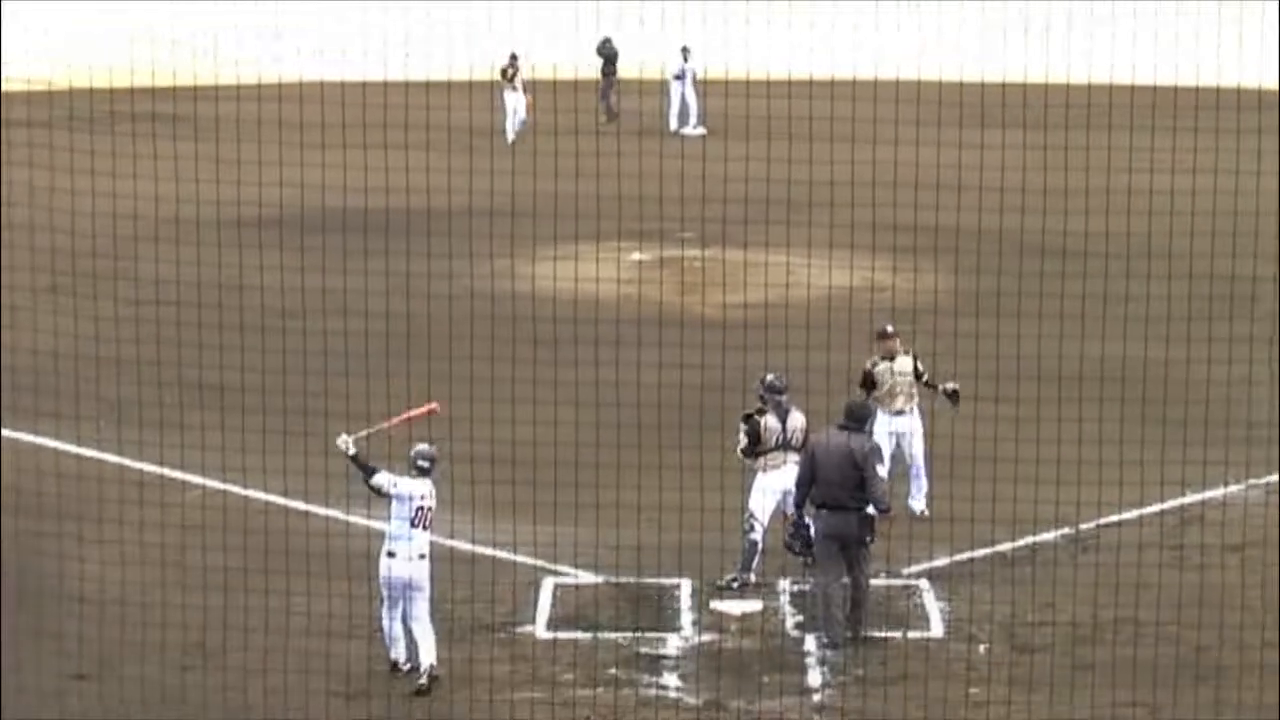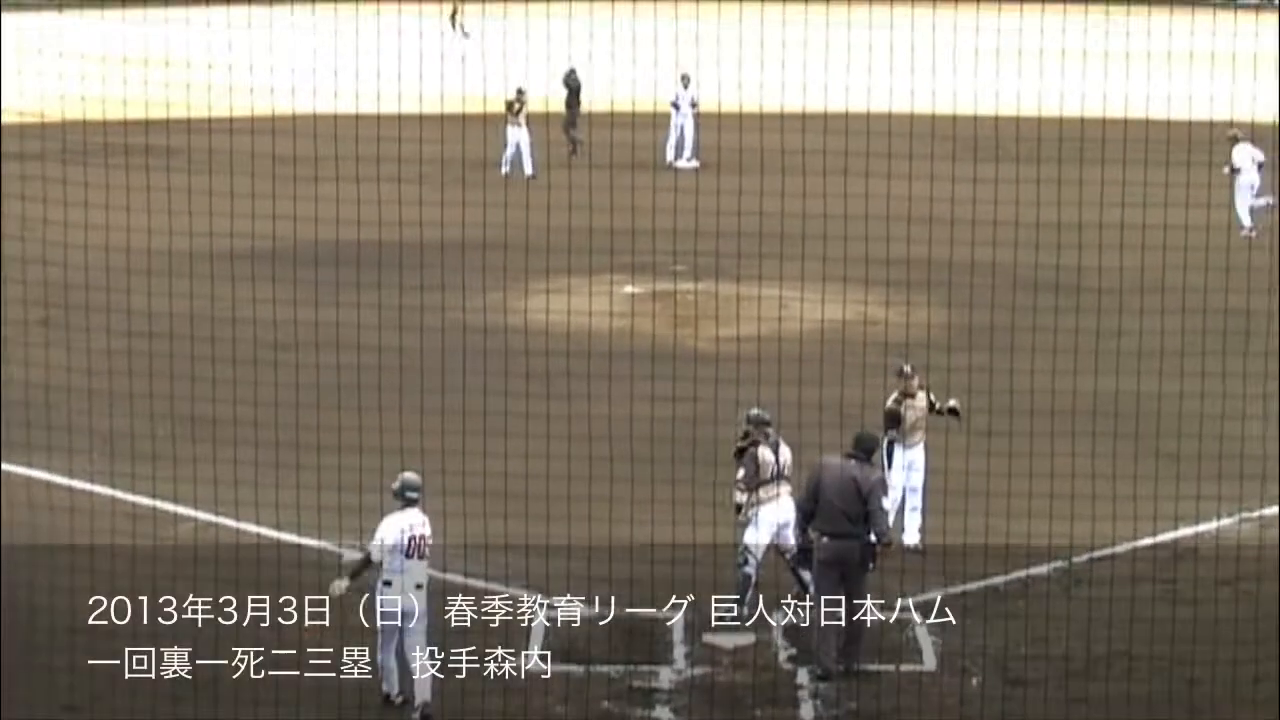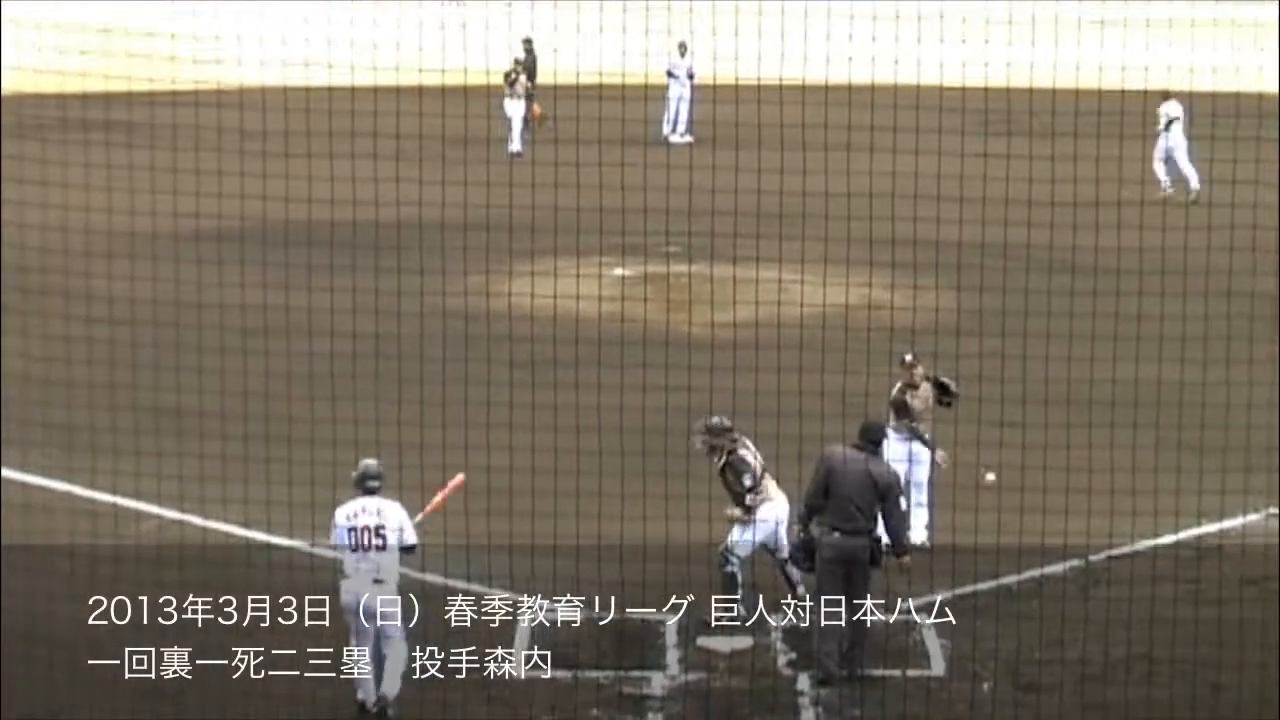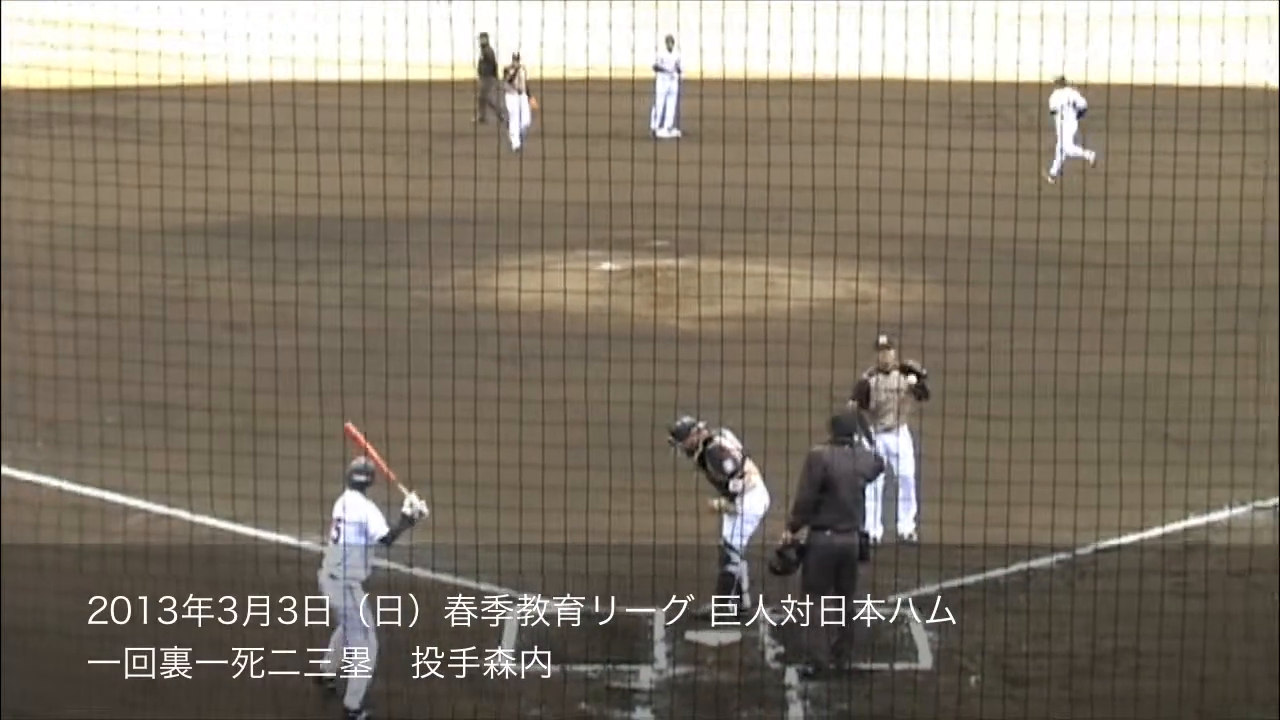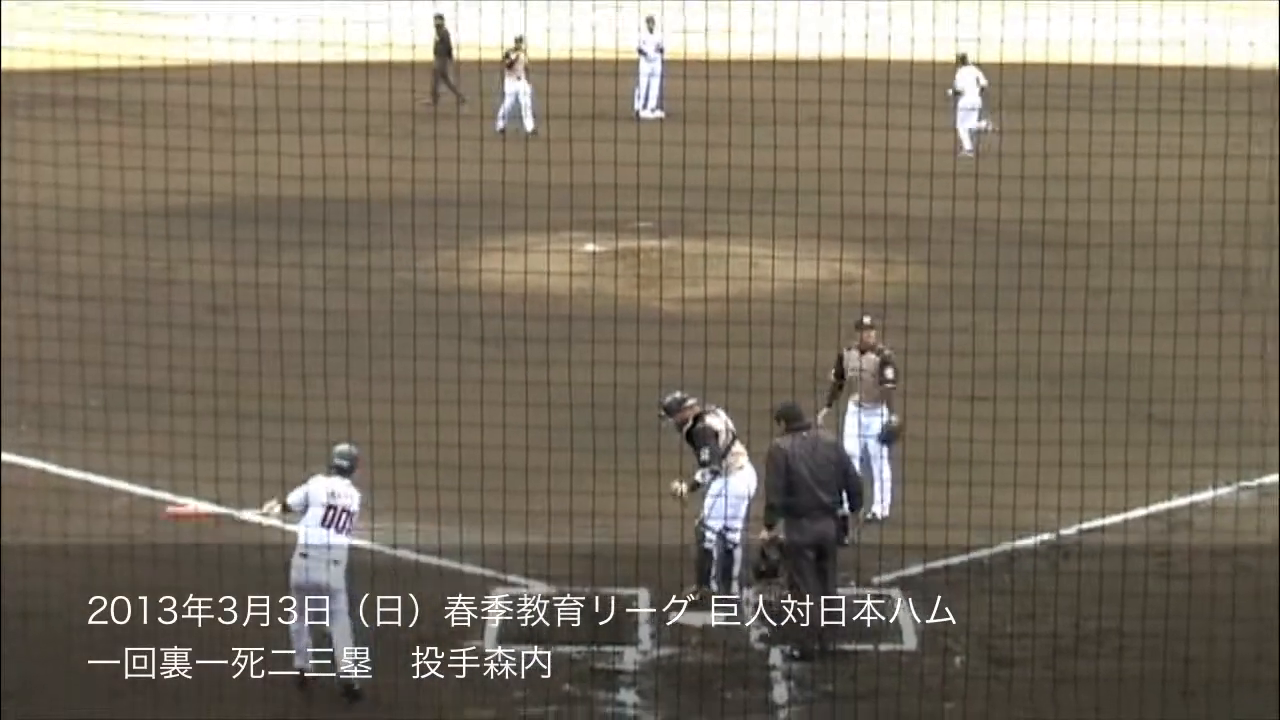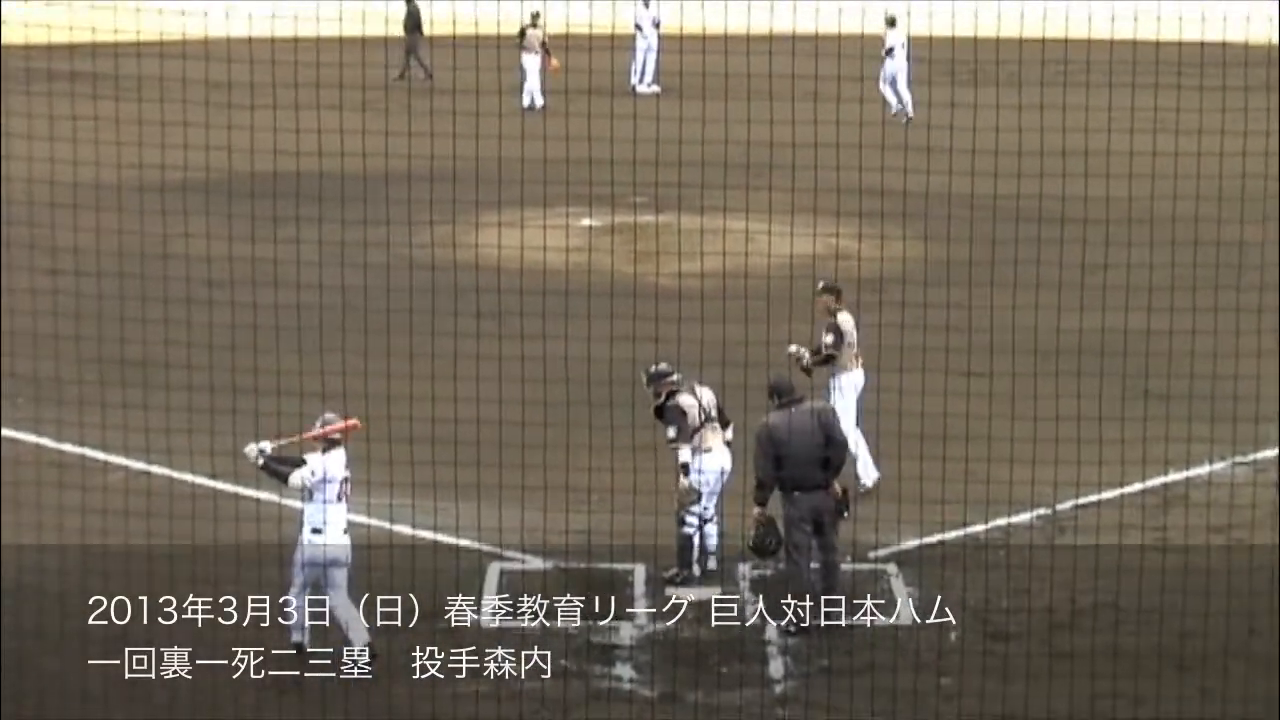
dt=0.5s
person 1, frame 1
left shoulder: (818, 440)
right shoulder: (868, 446)
left elbow: (804, 479)
right elbow: (874, 483)
left wrist: (798, 508)
right wrist: (882, 507)
left hip: (825, 517)
right hip: (856, 519)
left knee: (828, 578)
right knee: (859, 576)
left ankle: (833, 634)
right ankle: (856, 627)
person 1, frame 2
left shoulder: (824, 466)
right shoulder: (873, 477)
left elbow: (806, 503)
right elbow: (877, 513)
left wrist: (803, 528)
right wrist: (883, 539)
left hip: (826, 545)
right hip: (857, 547)
left knee: (826, 606)
right knee: (855, 605)
left ankle: (825, 665)
right ankle: (850, 660)
person 1, frame 3
left shoulder: (832, 456)
right shoulder: (886, 474)
left elbow: (814, 495)
right elbow: (894, 516)
left wrist: (804, 521)
right wrist: (902, 551)
left hip: (832, 540)
right hip: (863, 543)
left knee: (827, 605)
right knee: (858, 605)
left ankle: (828, 669)
right ankle: (853, 664)
person 1, frame 4
left shoulder: (819, 456)
right shoulder: (867, 460)
left elbow: (806, 497)
right elbow: (879, 465)
left wrist: (792, 527)
left hip: (822, 538)
right hip: (851, 539)
left knee: (816, 599)
right knee: (846, 600)
left ankle: (818, 661)
right ankle: (840, 657)
person 1, frame 5
left shoulder: (779, 448)
right shoulder: (830, 442)
left elbow: (775, 493)
right elbow: (852, 478)
left wrist: (769, 526)
right wrist: (853, 508)
left hip: (799, 525)
right hip: (829, 522)
left knee: (803, 585)
right knee: (827, 582)
left ankle: (806, 643)
right ankle: (824, 637)
person 1, frame 6
left shoulder: (769, 425)
right shoulder: (822, 411)
left elbow: (766, 470)
right elbow: (839, 444)
left wrist: (761, 503)
right wrist: (832, 477)
left hip: (795, 498)
right hip: (825, 494)
left knee: (798, 557)
right knee: (828, 550)
left ankle: (801, 618)
person 2, frame 1
left shoulder: (406, 486)
right shoulder: (428, 487)
left elbow: (378, 479)
right elbow: (385, 490)
left wrist: (352, 455)
right wrist: (360, 465)
left hip: (393, 562)
right hip: (419, 563)
left knee: (391, 612)
right knee: (419, 616)
left ankle: (399, 659)
right ankle: (428, 665)
person 2, frame 2
left shoulder: (394, 521)
right shoulder: (423, 520)
left elbow: (374, 555)
left wrist: (347, 579)
left hip: (391, 592)
right hip: (417, 594)
left knee: (387, 645)
right knee: (417, 649)
left ankle: (391, 692)
right ankle: (422, 700)
person 2, frame 3
left shoulder: (341, 512)
right shoulder: (394, 509)
left elbow: (338, 547)
right elbow: (410, 547)
right wrist: (398, 534)
left hip: (351, 588)
right hip: (383, 589)
left knee: (361, 645)
right knee: (394, 646)
left ankle: (367, 699)
right ankle: (386, 696)
person 2, frame 4
left shoulder: (344, 501)
right shoulder: (364, 506)
left elbow: (375, 531)
right elbow: (386, 538)
left wrist: (408, 516)
right wrist: (407, 515)
left hip: (331, 578)
right hip: (344, 583)
left knee: (347, 628)
right knee: (364, 645)
left ankle: (326, 673)
person 2, frame 5
left shoulder: (320, 482)
right shoulder: (355, 495)
left elbow: (293, 503)
left wrist: (279, 507)
right wrist: (282, 505)
left hip: (307, 563)
right hip: (335, 568)
left knee: (300, 618)
right knee: (340, 623)
left ankle: (304, 670)
right ankle: (347, 675)
person 2, frame 6
left shoulder: (327, 461)
right shoulder: (335, 456)
left elbow: (295, 480)
right elbow: (299, 463)
left wrist: (261, 461)
right wrist: (267, 453)
left hip: (315, 540)
right hip: (339, 541)
left knee: (298, 593)
right knee: (338, 598)
left ankle: (299, 643)
right ankle: (362, 644)
person 3, frame 1
left shoulder: (759, 419)
right shoulder: (798, 415)
left elbow: (746, 452)
right elbow: (802, 447)
left wrist: (743, 434)
left hip: (769, 476)
right hip: (793, 472)
left knee: (754, 525)
left ankle: (745, 574)
person 3, frame 2
left shoulder: (753, 452)
right shoulder: (782, 446)
left elbow: (743, 483)
left wrist: (740, 511)
left hip: (764, 510)
right hip: (786, 505)
left knee: (748, 559)
right knee: (792, 551)
left ankle: (741, 609)
right ankle: (810, 589)
person 3, frame 3
left shoulder: (735, 460)
right shoulder: (740, 444)
left elbow: (754, 491)
left wrist: (742, 513)
right wrist: (741, 506)
left hip: (762, 511)
right hip: (778, 503)
left knee: (730, 557)
right knee: (781, 551)
left ankle: (733, 611)
right ankle: (798, 592)
person 3, frame 4
left shoulder: (713, 449)
right shoulder: (719, 434)
left elbow: (736, 474)
right elbow: (743, 458)
left wrist: (727, 502)
left hip: (746, 500)
right hip: (757, 493)
left knee: (730, 552)
right knee: (737, 550)
left ankle: (722, 606)
right ankle: (742, 600)
person 3, frame 5
left shoulder: (702, 428)
right shoulder: (714, 413)
left elbow: (710, 465)
left wrist: (689, 488)
left hip: (728, 482)
right hip: (745, 475)
left knee: (707, 532)
right knee: (732, 534)
left ankle: (705, 587)
right ankle: (729, 586)
person 3, frame 6
left shoulder: (673, 405)
right shoulder: (703, 391)
left elbow: (681, 441)
right elbow: (726, 424)
left wrist: (683, 474)
right wrist: (724, 447)
left hip: (702, 462)
right hip: (722, 456)
left knee: (689, 516)
right knee: (708, 512)
left ankle: (688, 570)
right ankle: (709, 560)
person 4, frame 1
left shoulder: (910, 356)
right shoulder: (873, 367)
left elbow: (922, 377)
right elbow: (863, 397)
left wrist: (941, 389)
left hip: (911, 416)
right hip: (886, 419)
left knee: (917, 461)
right knee: (879, 462)
left ankle: (918, 503)
person 4, frame 2
left shoulder: (923, 391)
right shoulder: (894, 406)
left elbow: (934, 407)
right elbow: (890, 439)
left wrist: (946, 410)
right wrist: (889, 468)
left hip: (917, 448)
right hip: (898, 450)
left knee: (915, 494)
right knee: (894, 493)
left ankle: (911, 538)
person 4, frame 3
left shoulder: (930, 382)
right shoulder: (899, 395)
left elbow: (947, 402)
right elbow: (911, 428)
left wrist: (949, 393)
right wrist: (934, 450)
left hip: (921, 441)
right hip: (897, 440)
left knee: (920, 487)
left ankle: (919, 535)
right ankle: (884, 536)
person 4, frame 4
left shoulder: (905, 373)
right shoulder: (867, 379)
left elbow: (924, 396)
right elbow: (855, 411)
left wrist: (921, 378)
left hip: (899, 432)
right hip: (874, 434)
left knee: (907, 478)
right knee: (874, 482)
left ankle: (907, 528)
right ankle: (873, 530)
person 4, frame 5
left shoulder: (884, 356)
right shoulder: (846, 353)
left elbow: (889, 387)
right elbow: (837, 382)
left wrist: (892, 414)
right wrist: (827, 407)
left hip: (878, 410)
right hip: (854, 407)
left knee: (877, 458)
right knee: (850, 455)
left ankle: (881, 507)
person 4, frame 6
left shoulder: (835, 322)
right shoulder: (842, 317)
left elbow: (830, 356)
left wrist: (809, 362)
right wrist: (806, 353)
left hip: (845, 378)
right hip: (845, 377)
left knee: (848, 428)
right knee: (838, 427)
left ankle: (869, 474)
